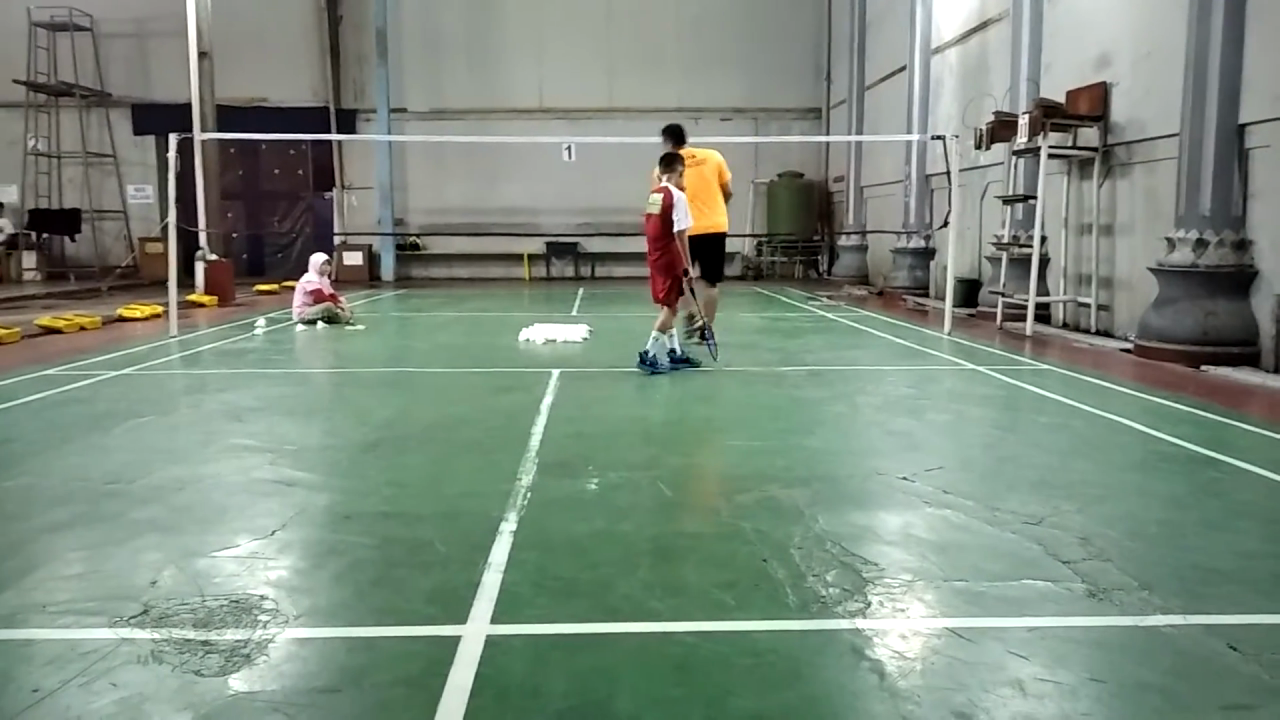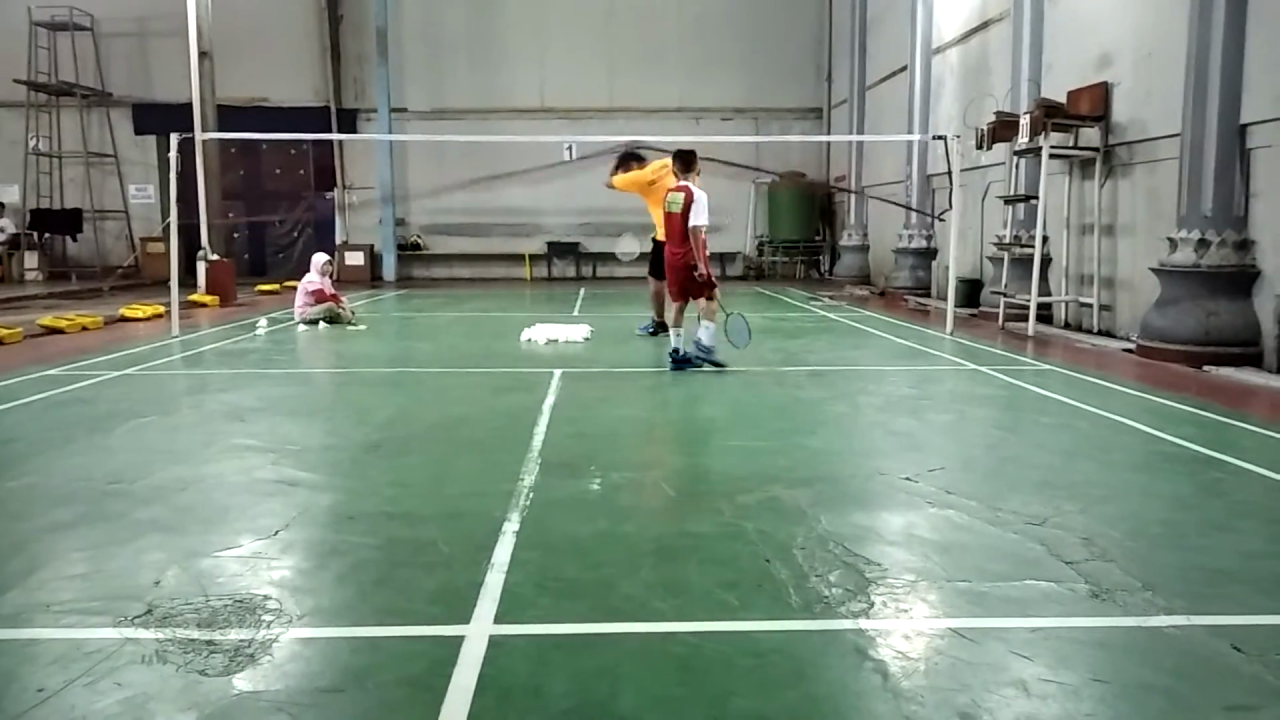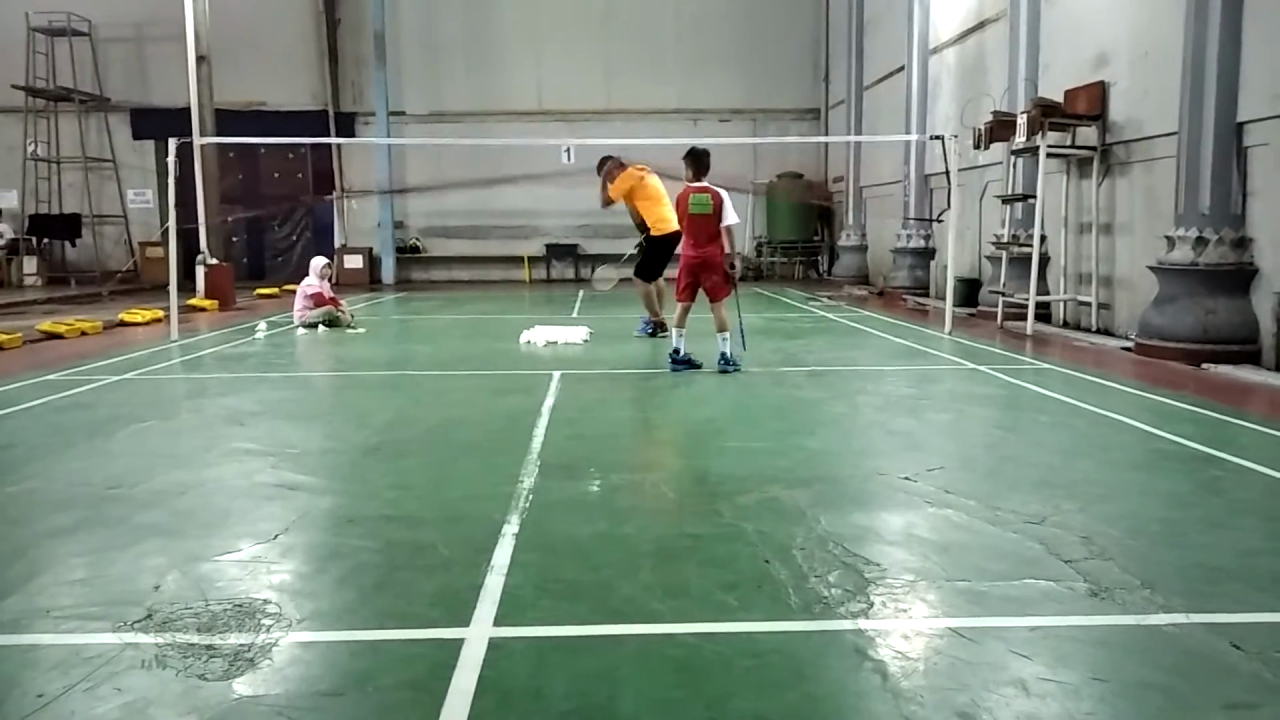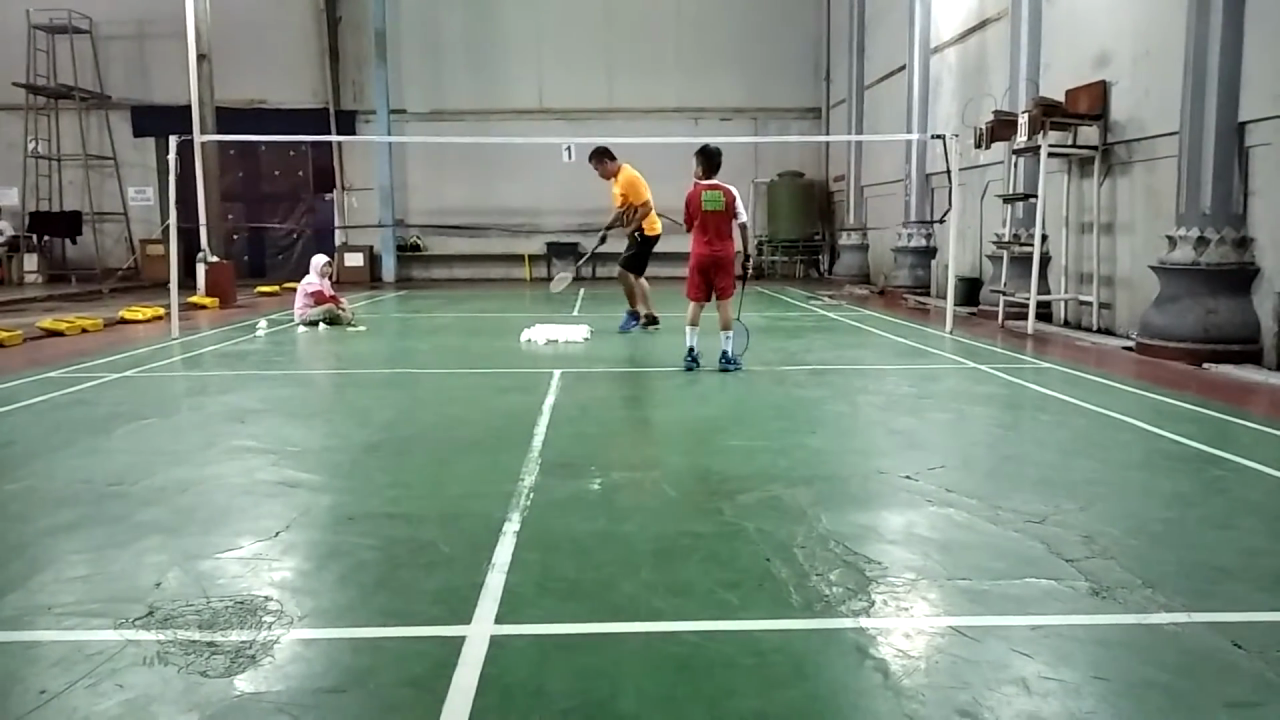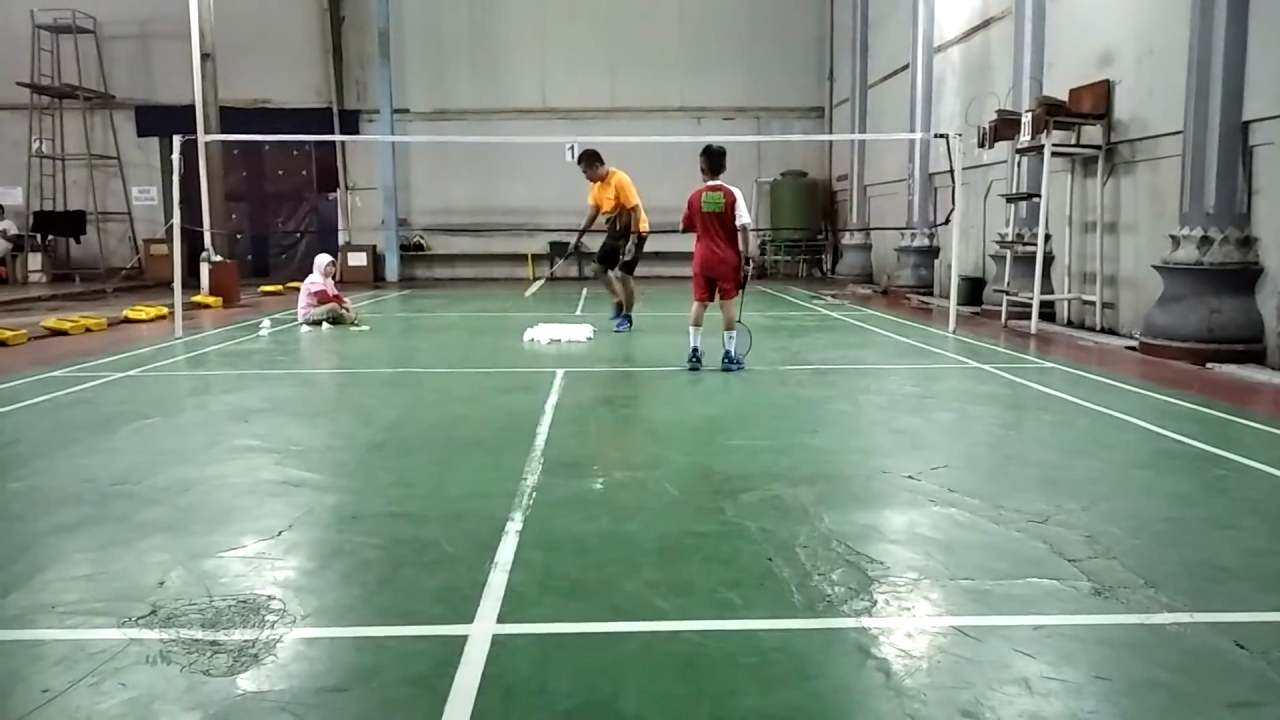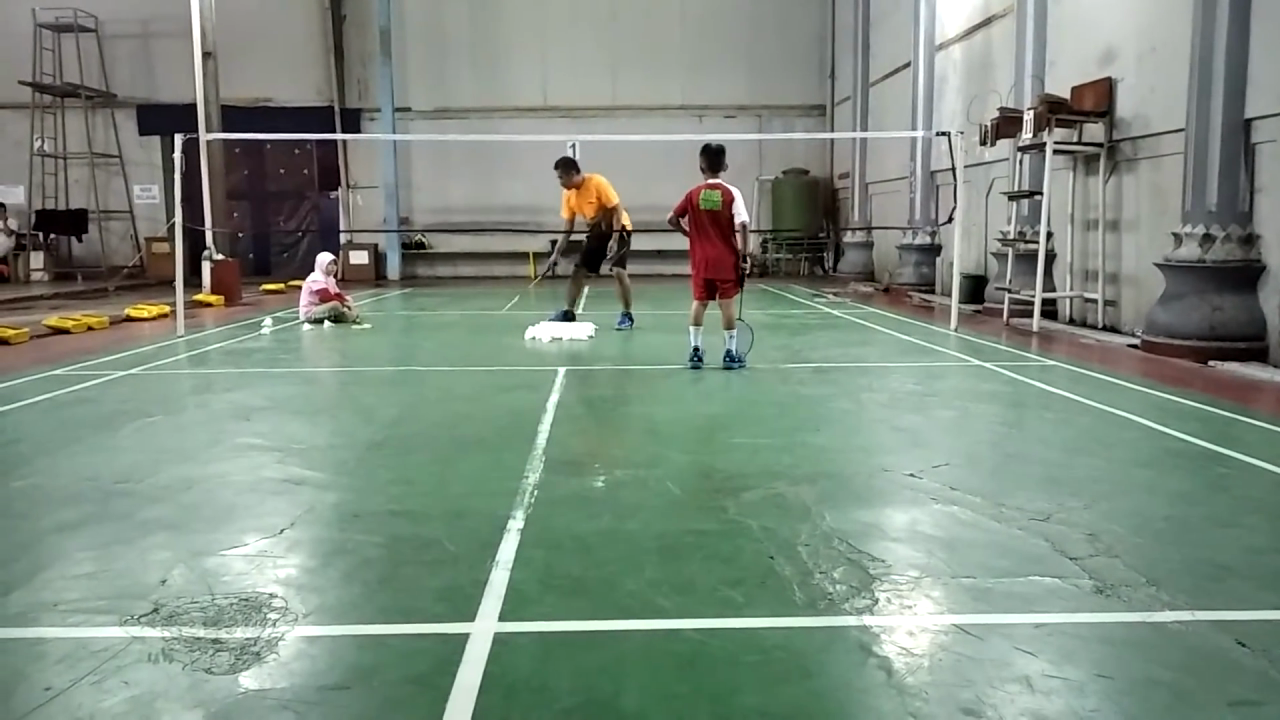
dt=0.3s
person 1, frame 1
left shoulder: (653, 195)
right shoulder: (677, 196)
right elbow: (679, 234)
right wrist: (686, 266)
left hip: (656, 258)
right hip: (669, 260)
left knee: (667, 306)
right knee: (670, 308)
left ankle: (674, 353)
right ankle: (648, 355)
person 1, frame 2
left shoulder: (669, 194)
right shoulder: (697, 194)
right elbow: (694, 230)
right wrist: (700, 262)
left hip: (672, 257)
right hip: (690, 258)
left knee: (679, 303)
right knee: (711, 299)
left ankle: (677, 353)
right ankle: (703, 344)
person 1, frame 3
left shoulder: (682, 196)
right shoulder: (719, 195)
right elbow: (728, 230)
right wrist: (732, 260)
left hip: (689, 258)
right hip: (713, 258)
left knee: (684, 304)
right knee: (718, 305)
left ankle: (677, 354)
right ankle: (725, 356)
person 1, frame 4
left shoulder: (693, 194)
right shoulder: (730, 192)
left elbow: (689, 226)
right elbow: (743, 225)
right wrist: (747, 254)
left hip: (699, 256)
right hip: (723, 256)
left knee: (696, 303)
right knee: (723, 304)
left ankle: (691, 352)
right ankle: (726, 355)
person 1, frame 5
left shoulder: (695, 196)
right shoulder: (733, 194)
left elbow: (685, 227)
right elbow: (744, 228)
right wrist: (746, 257)
left hip: (703, 258)
right hip: (728, 259)
left knee: (700, 303)
right knee: (727, 304)
left ankle: (694, 352)
right ankle: (729, 355)
person 1, frame 6
left shoulder: (693, 194)
right shoulder: (732, 193)
left elbow: (672, 219)
right elbow: (743, 225)
left wrist: (688, 233)
right wrist: (743, 254)
left hip: (701, 257)
right hip: (726, 257)
left knee: (699, 301)
right knee: (726, 303)
left ankle: (695, 351)
right ankle: (730, 354)
person 2, frame 1
right shoulder: (713, 156)
right elbow: (728, 192)
left hip: (687, 230)
right hip: (716, 228)
right knee: (710, 282)
left ankle: (691, 317)
right ankle: (705, 328)
person 2, frame 2
left shoulder: (638, 177)
right shoulder: (674, 165)
left elbow: (610, 183)
left wrist: (619, 161)
left knee: (656, 278)
left ankle: (659, 324)
person 2, frame 3
left shoulder: (628, 177)
right shoulder: (642, 172)
left elbow: (605, 202)
left wrist: (604, 177)
left hip: (660, 232)
right hip: (671, 228)
left knee: (640, 279)
right knee: (654, 275)
left ankle: (658, 324)
right ankle: (656, 317)
person 2, frame 4
left shoulder: (629, 177)
right shoulder: (615, 178)
left elbow: (647, 207)
left wrist: (631, 229)
right wrist: (606, 229)
left hip: (646, 231)
right hip: (636, 231)
left knee: (624, 271)
right knee: (636, 275)
left ankle: (634, 313)
right ankle: (650, 316)
person 2, frame 5
left shoulder: (620, 180)
right shoulder: (595, 184)
left elbow: (636, 211)
right elbow: (593, 212)
left wrist: (632, 240)
right wrist: (579, 236)
left hip: (634, 231)
right hip: (615, 232)
left knee: (623, 274)
right knee: (599, 267)
left ankle: (627, 315)
right ankle: (619, 302)
person 2, frame 6
left shoulder: (597, 183)
right shoulder: (568, 194)
left elbow: (617, 210)
right elbow: (567, 228)
left wrist: (615, 239)
right wrist: (556, 254)
left hip: (618, 229)
right hip: (596, 234)
left knee: (618, 271)
right knee: (579, 272)
left ankle: (627, 314)
right ankle: (569, 312)
